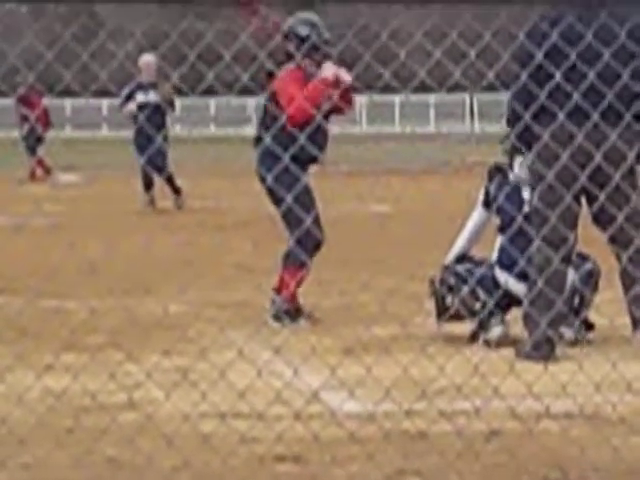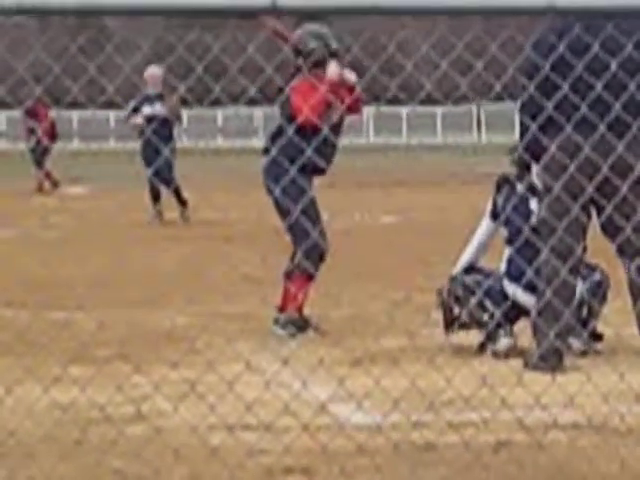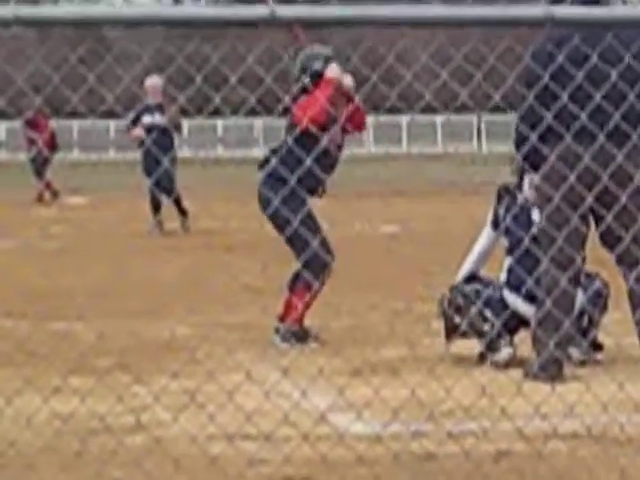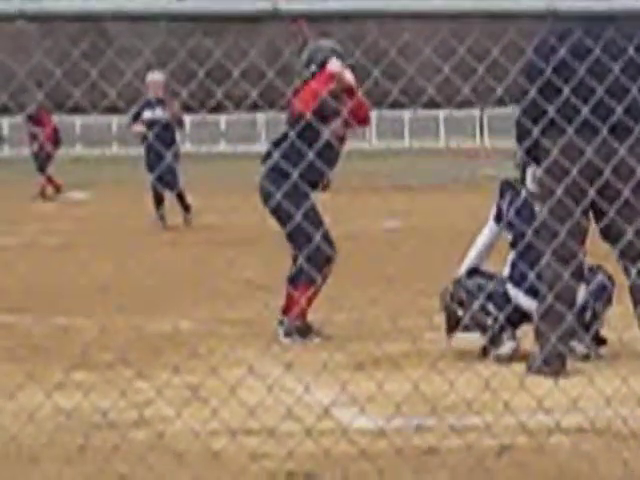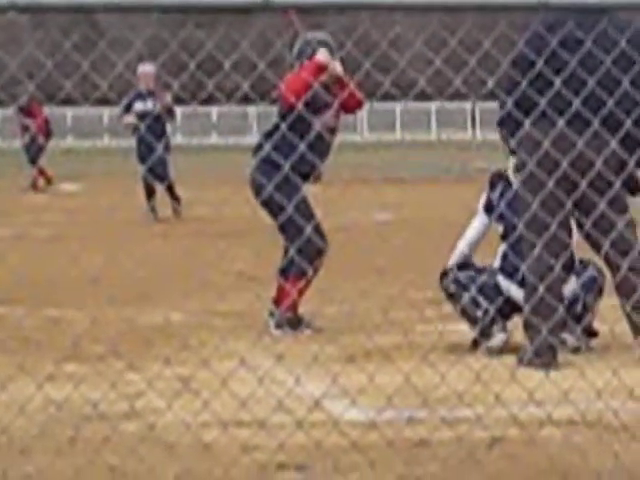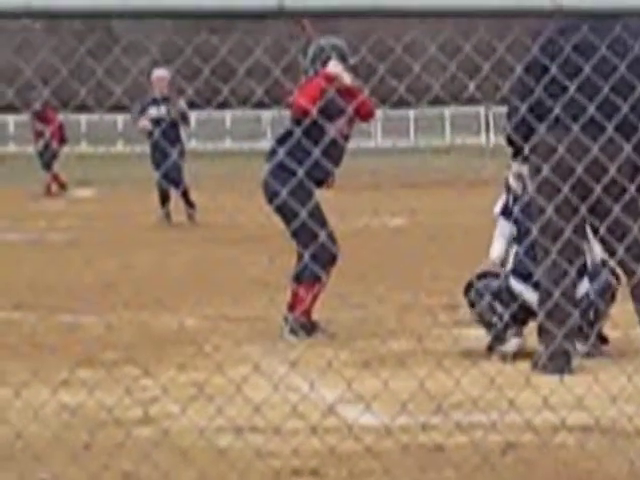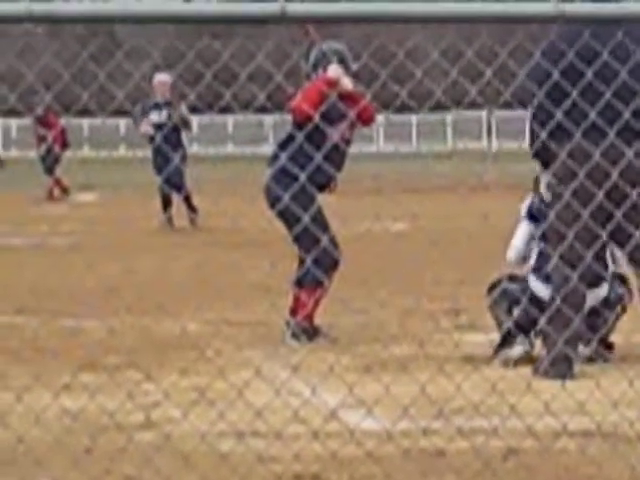
dt=0.3s
person 1, frame 1
left shoulder: (549, 24)
left elbow: (526, 90)
left wrist: (520, 146)
left hip: (558, 139)
left knee: (550, 240)
left ankle: (540, 338)
person 1, frame 2
left shoulder: (554, 36)
left elbow: (534, 102)
left wrist: (534, 156)
left hip: (566, 150)
left knee: (560, 251)
left ankle: (548, 349)
person 1, frame 3
left shoulder: (553, 44)
left elbow: (533, 111)
left wrist: (530, 165)
left hip: (565, 159)
left knee: (559, 261)
left ankle: (548, 358)
person 1, frame 4
left shoulder: (554, 38)
left elbow: (532, 105)
left wrist: (532, 159)
left hip: (563, 153)
left knee: (559, 255)
left ankle: (550, 353)
person 1, frame 5
left shoulder: (547, 28)
left elbow: (513, 89)
left wrist: (515, 143)
left hip: (545, 144)
right hip: (605, 149)
left knee: (544, 247)
left ankle: (541, 345)
person 1, frame 6
left shoulder: (561, 32)
left elbow: (526, 95)
left wrist: (521, 151)
left hip: (561, 149)
left knee: (558, 252)
left ankle: (556, 350)
person 1, frame 7
left shoulder: (566, 38)
left elbow: (544, 105)
left wrist: (546, 161)
left hip: (578, 155)
left knee: (568, 256)
left ankle: (557, 356)
person 2, frame 1
left shoulder: (313, 76)
right shoulder: (290, 76)
left elbow: (342, 107)
right elbow: (298, 116)
left wrist: (344, 85)
right wrist: (325, 81)
left hip: (292, 167)
right hip: (279, 166)
left knee: (308, 235)
right knee: (307, 235)
left ankle: (283, 295)
right ankle: (283, 305)
person 2, frame 2
left shoulder: (325, 85)
right shoulder: (303, 85)
left elbow: (353, 107)
right elbow: (310, 115)
left wrist: (350, 84)
right wrist: (330, 81)
left hip: (296, 176)
right hip: (285, 175)
left knee: (308, 245)
right knee: (312, 245)
left ankle: (287, 312)
right ankle: (290, 316)
person 2, frame 3
left shoulder: (333, 104)
right shoulder: (307, 103)
left elbow: (358, 124)
right elbow: (313, 118)
left wrist: (348, 93)
right wrist: (330, 84)
left hip: (291, 192)
right hip: (280, 191)
left knee: (315, 257)
right knee: (318, 258)
left ankle: (288, 322)
right ankle: (290, 326)
person 2, frame 4
left shoulder: (337, 99)
right shoulder: (312, 96)
left elbow: (363, 118)
right elbow: (302, 105)
left wrist: (350, 87)
right wrist: (329, 75)
left hip: (295, 187)
right hip: (282, 184)
left knee: (311, 251)
right knee: (320, 252)
left ankle: (291, 316)
right ankle: (294, 322)
person 2, frame 5
left shoulder: (329, 90)
right shoulder: (301, 85)
left elbow: (356, 103)
right elbow: (288, 94)
left wrist: (339, 77)
right wrist: (317, 66)
left hip: (286, 178)
right hip: (273, 175)
left knee: (304, 242)
right knee: (311, 244)
left ankle: (281, 308)
right ankle: (284, 314)
person 2, frame 6
left shoulder: (343, 96)
right shoulder: (314, 89)
left elbow: (368, 113)
right elbow: (299, 106)
left wrist: (350, 87)
right wrist: (327, 77)
left hip: (299, 184)
right hip: (286, 181)
left knee: (315, 248)
right knee: (323, 249)
left ankle: (296, 314)
right ankle: (298, 319)
person 2, frame 7
left shoulder: (344, 101)
right shoulder: (314, 93)
left elbow: (368, 117)
right elbow: (298, 110)
left wrist: (351, 91)
right wrist: (327, 81)
left hip: (302, 189)
right hip: (288, 186)
left knee: (316, 253)
right knee: (325, 254)
left ankle: (298, 319)
right ankle: (300, 324)
person 3, frame 1
left shoulder: (497, 177)
left elbow: (474, 228)
left wrist: (448, 264)
left hip: (510, 283)
right knee: (588, 267)
left ankle: (489, 320)
right ankle: (571, 321)
person 3, frame 2
left shoulder: (505, 188)
left elbow: (481, 239)
left wrist: (455, 276)
left hip: (517, 295)
left knee: (461, 281)
right knee: (596, 276)
left ankle: (497, 331)
right ankle: (580, 331)
person 3, frame 3
left shoulder: (506, 199)
left elbow: (482, 250)
left wrist: (456, 287)
left hip: (518, 306)
left knee: (462, 291)
right knee: (597, 285)
left ankle: (497, 341)
right ankle: (580, 342)
person 3, frame 4
left shoulder: (510, 193)
left elbow: (483, 245)
left wrist: (458, 282)
left hip: (522, 301)
left knee: (464, 284)
right knee: (601, 279)
left ankle: (500, 336)
right ankle: (583, 336)
person 3, frame 5
left shoulder: (500, 185)
left elbow: (471, 238)
left wrist: (449, 269)
left hip: (513, 291)
right hip: (562, 292)
left knee: (454, 276)
right knee: (592, 272)
left ankle: (491, 328)
right ankle: (574, 328)
person 3, frame 6
left shoulder: (514, 195)
left elbow: (497, 256)
right elbow: (597, 255)
left hip: (526, 292)
right hip: (574, 292)
left knee: (477, 285)
right knee: (607, 275)
left ankle: (506, 334)
right ankle: (587, 336)
person 3, frame 7
left shoulder: (538, 198)
left elbow: (513, 257)
left hip: (545, 293)
right hip: (591, 294)
left knee: (501, 288)
right knee: (620, 285)
left ankle: (517, 339)
right ankle: (592, 341)
person 4, frame 1
left shoulder: (161, 86)
right shoulder: (134, 87)
left elbow: (170, 108)
right elbow: (123, 104)
left wrist: (166, 98)
right wrist: (128, 108)
left hip: (159, 131)
right hip: (141, 132)
left knee: (160, 166)
right knee: (145, 165)
left ankle: (177, 192)
right ankle: (149, 198)
person 4, frame 2
left shoulder: (167, 98)
right shoulder: (141, 100)
left elbow: (177, 120)
right elbow: (130, 117)
left wrist: (173, 109)
right wrist: (135, 121)
left hip: (166, 143)
right hip: (149, 143)
left knee: (167, 177)
right knee: (153, 176)
left ankle: (183, 204)
right ankle: (157, 210)
person 4, frame 3
left shoulder: (167, 108)
right shoulder: (141, 110)
left elbow: (177, 129)
right elbow: (130, 128)
left wrist: (171, 120)
right wrist: (135, 132)
left hip: (167, 153)
right hip: (149, 153)
left knee: (168, 186)
right knee: (154, 186)
left ankle: (183, 214)
right ankle: (157, 220)
person 4, frame 4
left shoulder: (169, 103)
right shoulder: (142, 105)
left elbow: (179, 125)
right elbow: (132, 123)
left wrist: (174, 115)
right wrist: (136, 127)
left hip: (169, 148)
right hip: (151, 148)
left knee: (171, 181)
right knee: (156, 180)
left ankle: (186, 209)
right ankle: (160, 215)
person 4, frame 5
left shoulder: (161, 95)
right shoulder: (133, 97)
left elbow: (171, 116)
right elbow: (124, 114)
left wrist: (165, 105)
right wrist: (127, 119)
left hip: (160, 139)
right hip: (143, 140)
left knee: (161, 172)
right knee: (147, 172)
left ankle: (175, 200)
right ankle: (151, 206)
person 4, frame 6
left shoulder: (175, 101)
right shoulder: (147, 102)
left elbow: (186, 122)
right elbow: (138, 118)
left wrist: (178, 110)
right wrist: (141, 123)
left hip: (174, 145)
right hip: (157, 145)
left knee: (175, 177)
right knee: (162, 177)
left ankle: (189, 206)
right ankle: (165, 211)
person 4, frame 7
left shoulder: (176, 105)
right shoulder: (147, 106)
left elbow: (187, 126)
right elbow: (138, 119)
left wrist: (179, 116)
right wrist: (143, 127)
left hip: (176, 149)
right hip: (159, 150)
left knee: (177, 182)
right knee: (164, 182)
left ankle: (192, 211)
right ankle: (167, 215)
